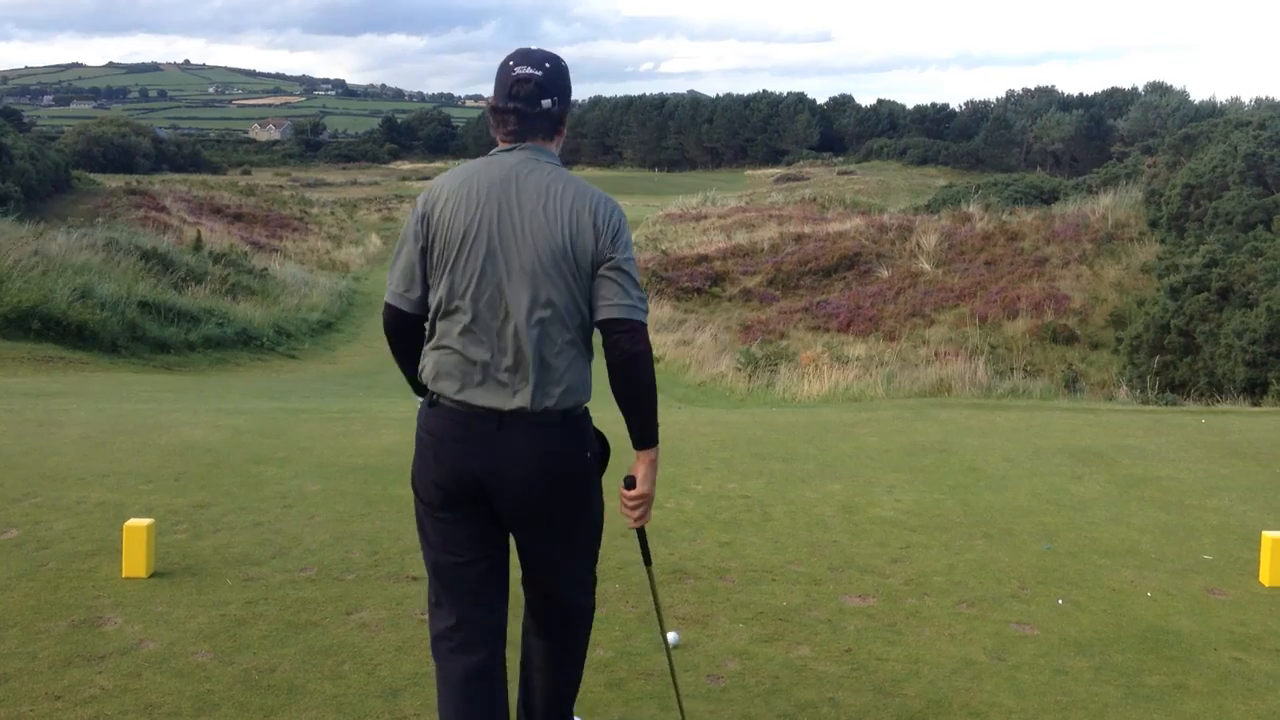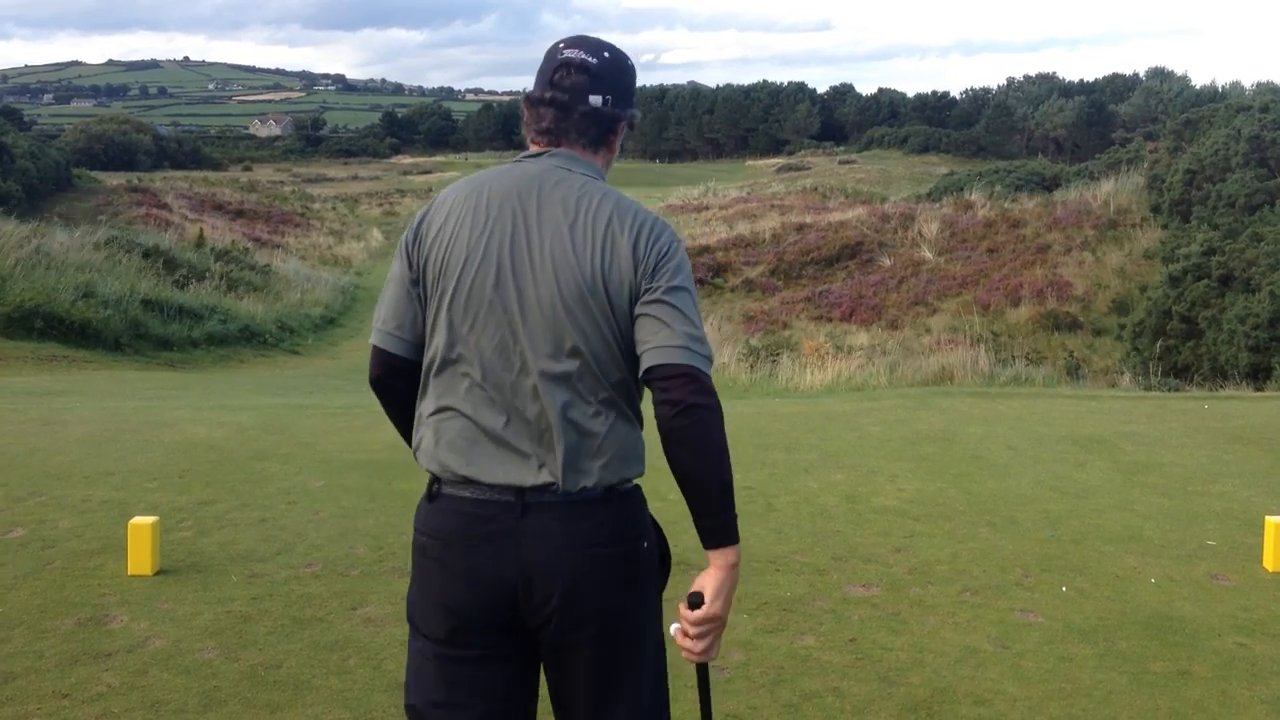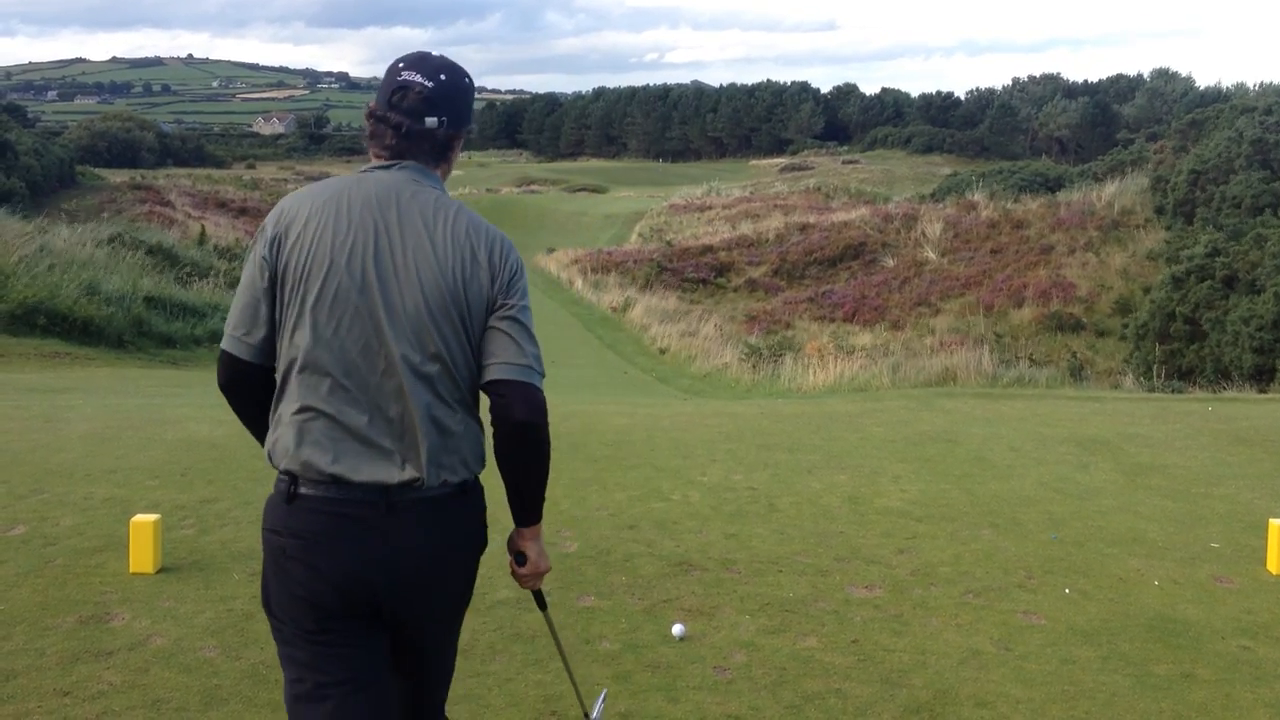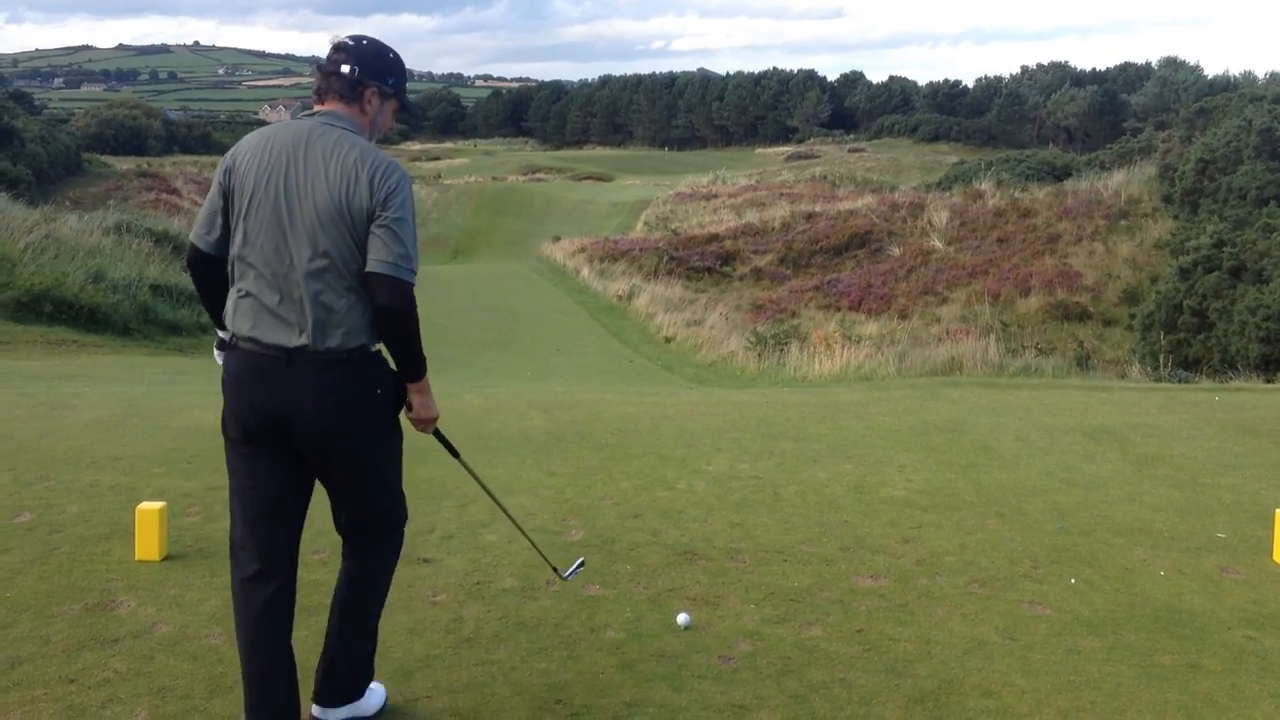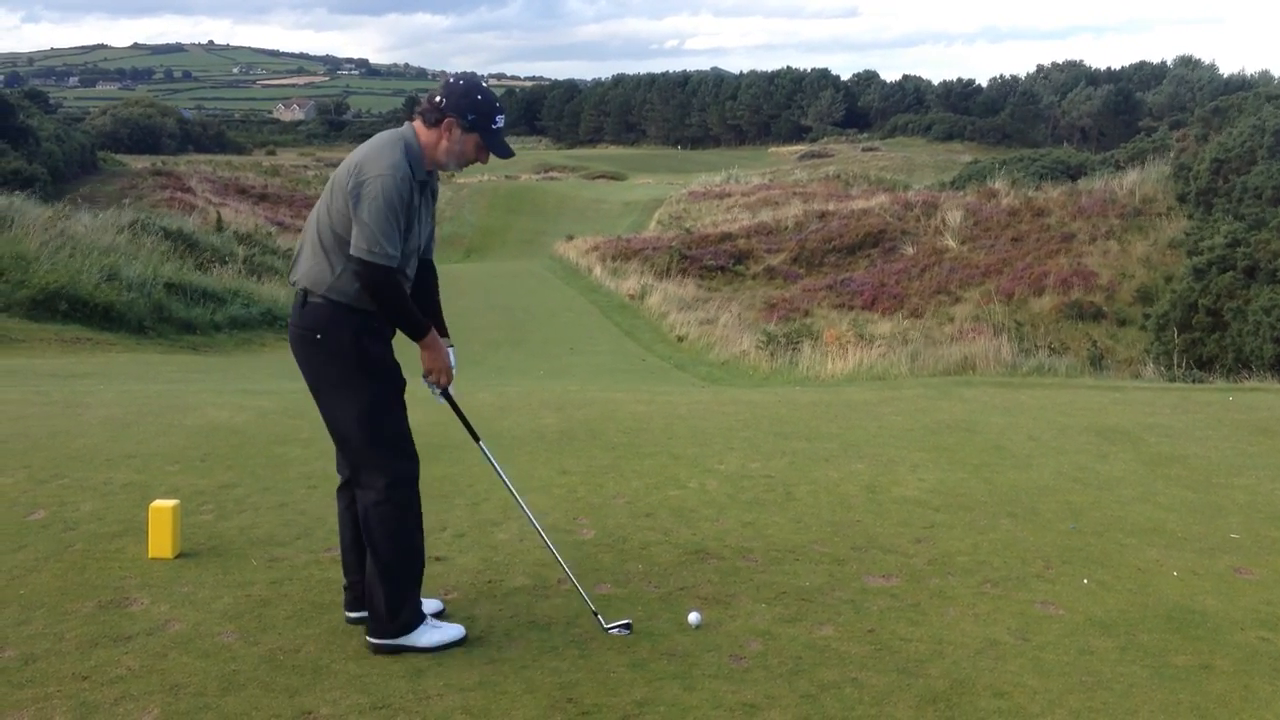
dt=1s
person 1, frame 1
left shoulder: (441, 194)
right shoulder: (595, 211)
left elbow: (399, 320)
right elbow: (626, 342)
right wrist: (645, 451)
left hip: (451, 437)
right hip: (551, 442)
left knee: (463, 624)
right knee: (560, 602)
person 1, frame 2
left shoulder: (442, 212)
right shoulder: (641, 234)
left elbow: (388, 371)
right elbow: (685, 400)
right wrist: (721, 556)
left hip: (459, 532)
right hip: (594, 538)
person 1, frame 3
left shoulder: (295, 215)
right shoulder: (487, 246)
left elbow: (239, 369)
right elbow: (519, 410)
right wrist: (528, 526)
left hip: (315, 526)
right hip: (438, 528)
person 1, frame 4
left shoulder: (247, 151)
right shoulder: (380, 173)
left elbow: (202, 258)
right elbow: (390, 293)
right wrist: (416, 381)
left hip: (251, 376)
right hip: (342, 382)
left knee: (260, 560)
right knee: (373, 531)
person 1, frame 5
left shoulder: (417, 168)
right shoulder: (387, 170)
left elbow: (418, 263)
right elbow: (376, 271)
left wrist: (439, 336)
right wrist: (425, 339)
left hip: (346, 324)
right hip: (335, 326)
left knee: (363, 464)
right knee: (388, 466)
left ankle: (366, 594)
right ankle: (395, 620)
